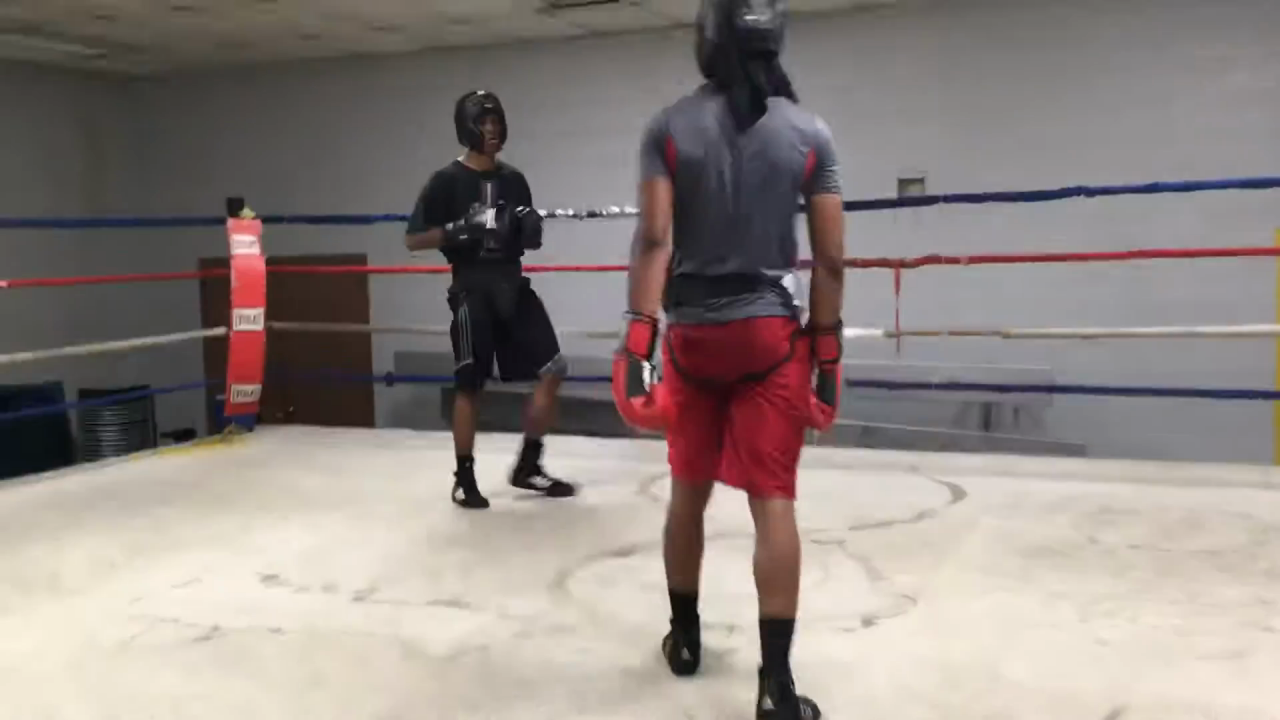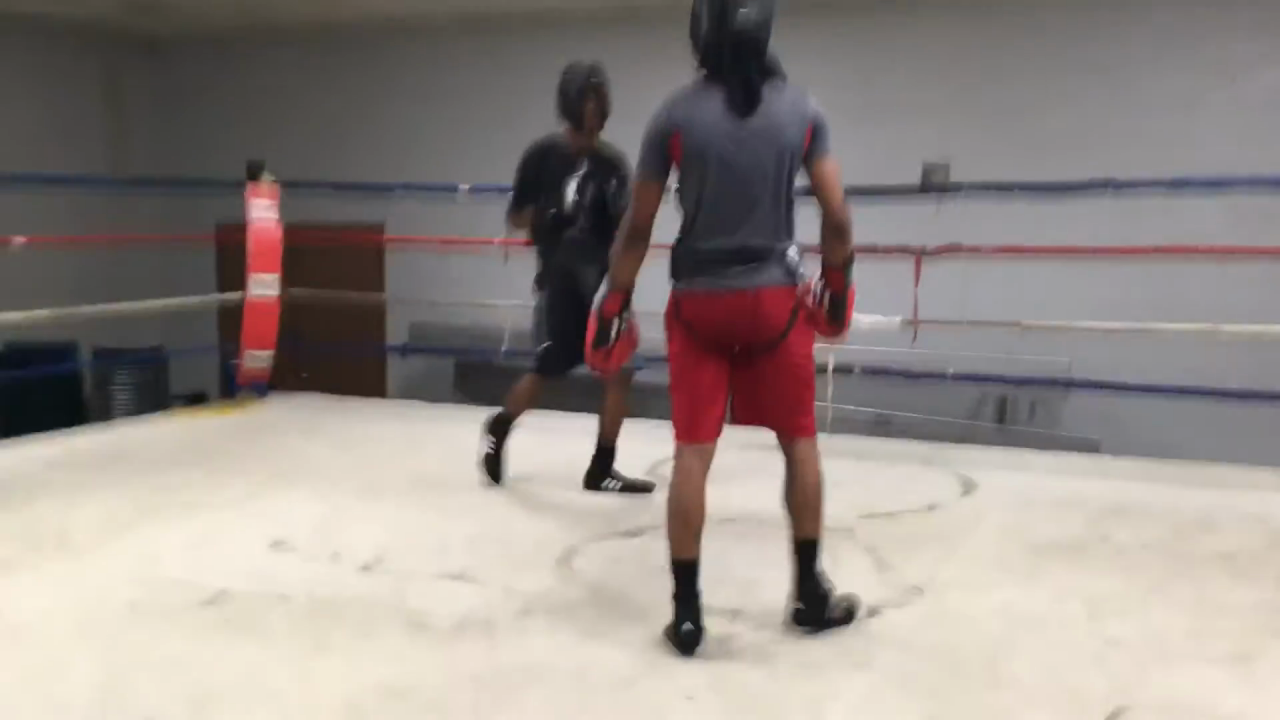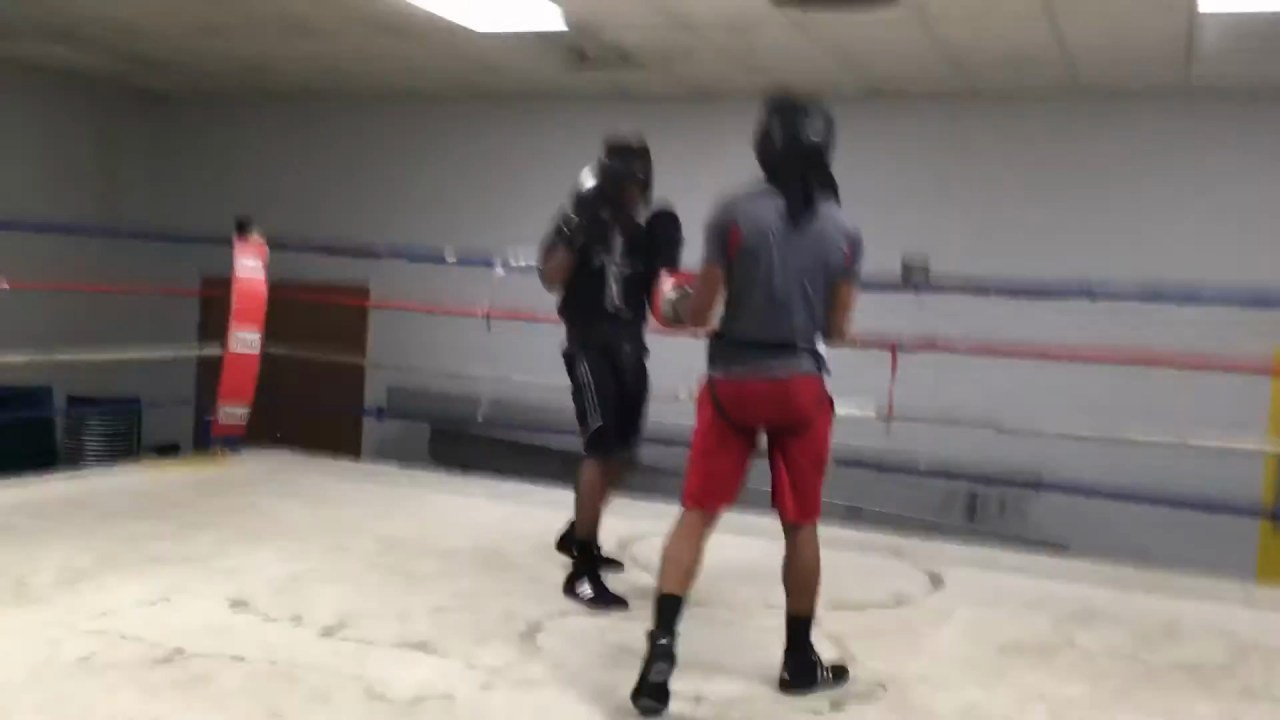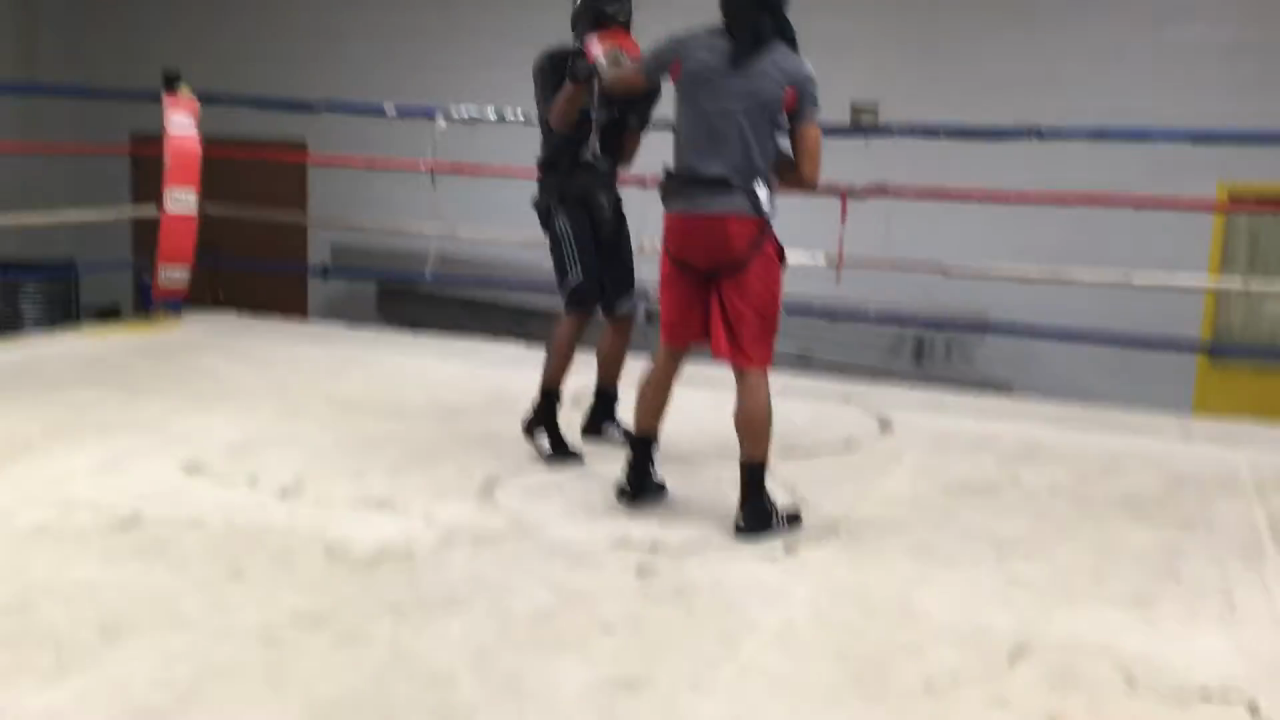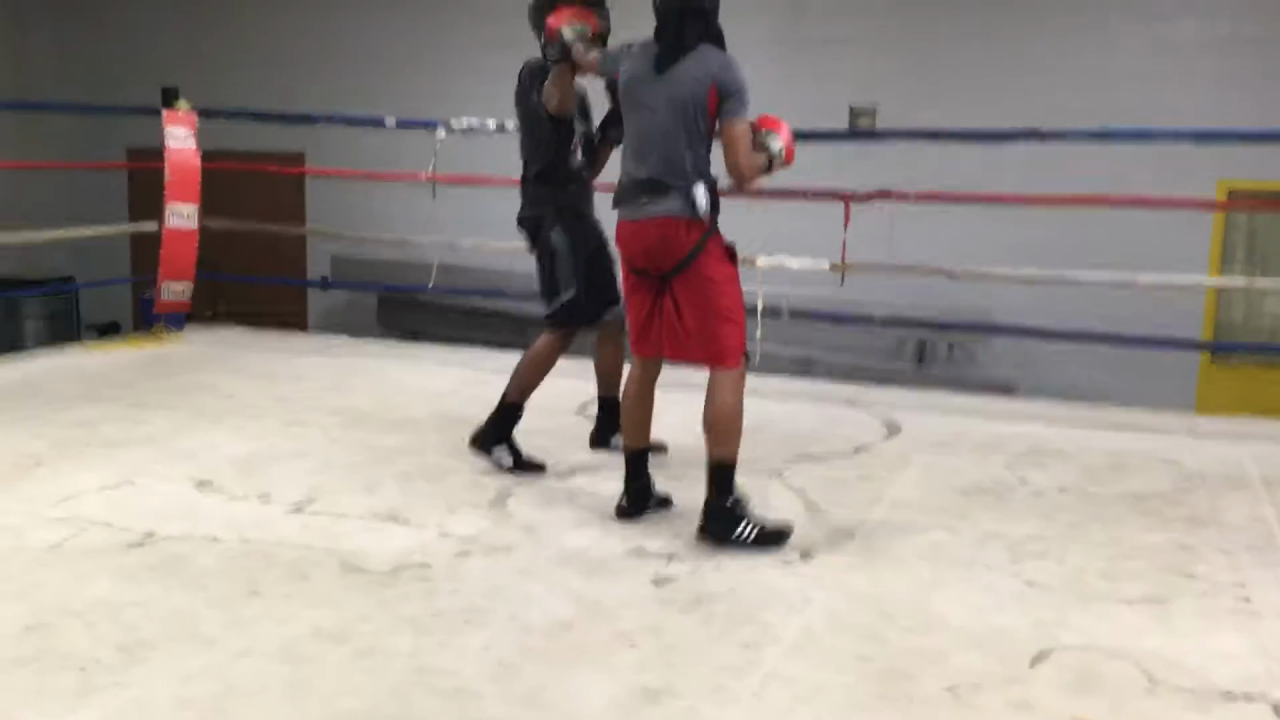
dt=0.4s
person 1, frame 1
left shoulder: (669, 127)
right shoulder: (808, 133)
left elbow: (653, 241)
right elbow: (828, 258)
left wrist: (638, 341)
right wrist: (827, 350)
left hip: (692, 334)
right hip: (770, 335)
left knee: (689, 488)
right knee: (773, 501)
left ankle: (684, 635)
person 1, frame 2
left shoulder: (675, 115)
right shoulder: (800, 111)
left elbow: (638, 226)
right elbow: (837, 218)
left wrist: (613, 303)
right wrist: (836, 285)
left hip: (698, 303)
right hip: (773, 299)
left knee: (692, 455)
right knee: (798, 443)
left ankle: (686, 610)
right ankle: (808, 591)
person 1, frame 3
left shoulder: (734, 213)
right shoulder: (844, 231)
left elbow: (695, 312)
right elbow: (836, 328)
left wrist: (670, 301)
left hip: (733, 383)
right hip: (801, 388)
left knee: (696, 515)
right knee: (801, 527)
left ankle: (661, 646)
right ankle: (798, 659)
person 1, frame 4
left shoulder: (689, 48)
right shoulder: (794, 72)
left elbow: (618, 82)
right elbow: (807, 173)
left wrist: (599, 65)
left hip: (686, 218)
right hip: (744, 225)
left knee: (674, 346)
right knee: (752, 368)
left ankle: (639, 470)
right ankle: (754, 503)
person 1, frame 5
left shoulder: (628, 60)
right shoulder: (721, 72)
left elbow: (585, 61)
right elbow: (741, 173)
right wrist: (772, 151)
left hip: (635, 226)
right hip: (687, 229)
left knee: (645, 362)
right knee: (727, 365)
left ankle: (636, 489)
right ankle: (722, 506)
person 2, frame 1
left shoulder: (514, 180)
right shoulder: (447, 180)
right elbow: (413, 238)
left wrist: (529, 231)
right wrist: (460, 230)
left hip: (512, 283)
right hip: (472, 289)
left knee: (550, 370)
right knee: (469, 386)
left ankle: (528, 465)
right ankle: (464, 478)
person 2, frame 2
left shoulder: (613, 163)
right shoulder: (543, 155)
right elbow: (516, 220)
left wrist: (621, 211)
right wrist: (553, 206)
left hip: (603, 270)
right hip: (560, 270)
left knee: (620, 370)
right knee: (548, 368)
left ankle: (602, 468)
right ankle: (499, 431)
person 2, frame 3
left shoulder: (646, 233)
right shoulder: (576, 224)
left elbow: (656, 299)
right elbow: (550, 279)
left wrist: (667, 255)
right wrist: (577, 222)
left hip: (630, 348)
right hip: (589, 346)
left knee: (619, 454)
right knee: (600, 451)
left ankle: (577, 536)
right ankle: (583, 572)
person 2, frame 4
right shoulder: (556, 63)
right elbow: (559, 123)
left wrist: (639, 112)
right wrist: (584, 68)
left hip: (605, 198)
right hip: (564, 195)
left knee: (623, 309)
right knee: (578, 305)
left ankle: (601, 414)
right ankle: (544, 416)
person 2, frame 5
left shoulder: (577, 90)
right shoulder: (537, 72)
right elbow: (556, 106)
left wrist: (617, 121)
right wrist: (563, 52)
left hip: (578, 212)
right hip: (552, 212)
left knee: (610, 320)
right knee: (563, 327)
left ankle: (610, 426)
right ankle: (494, 430)
